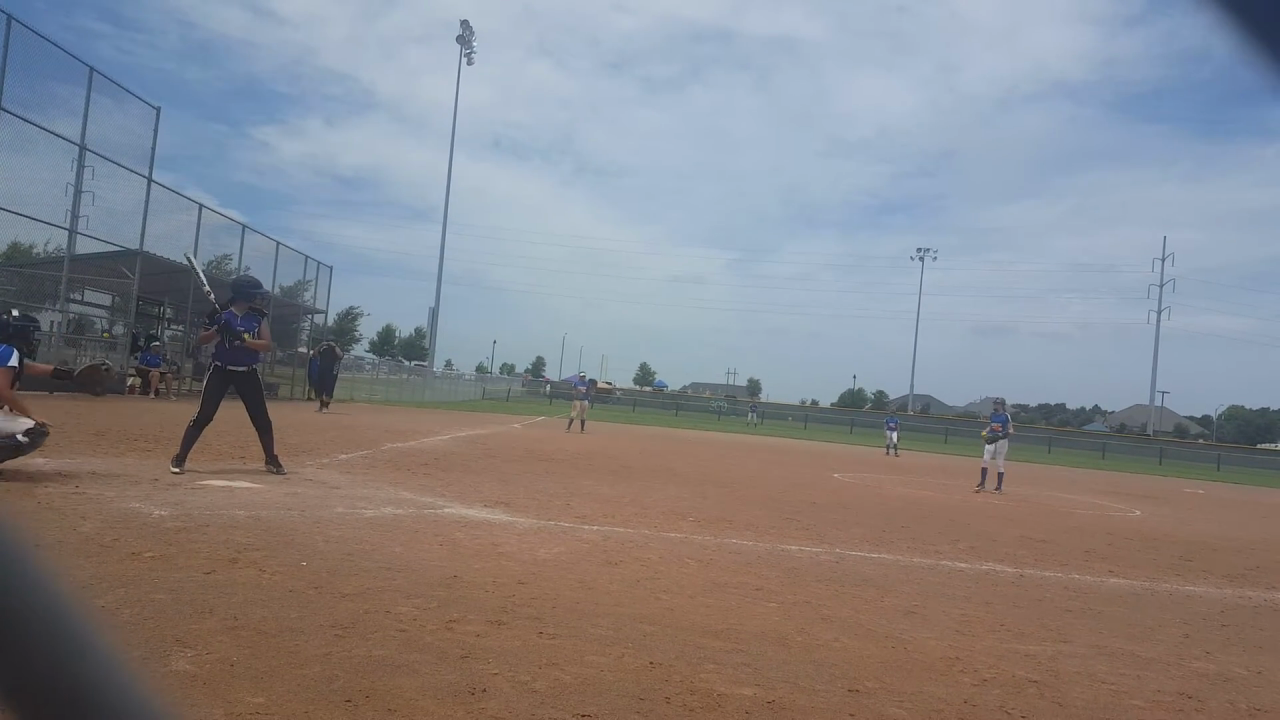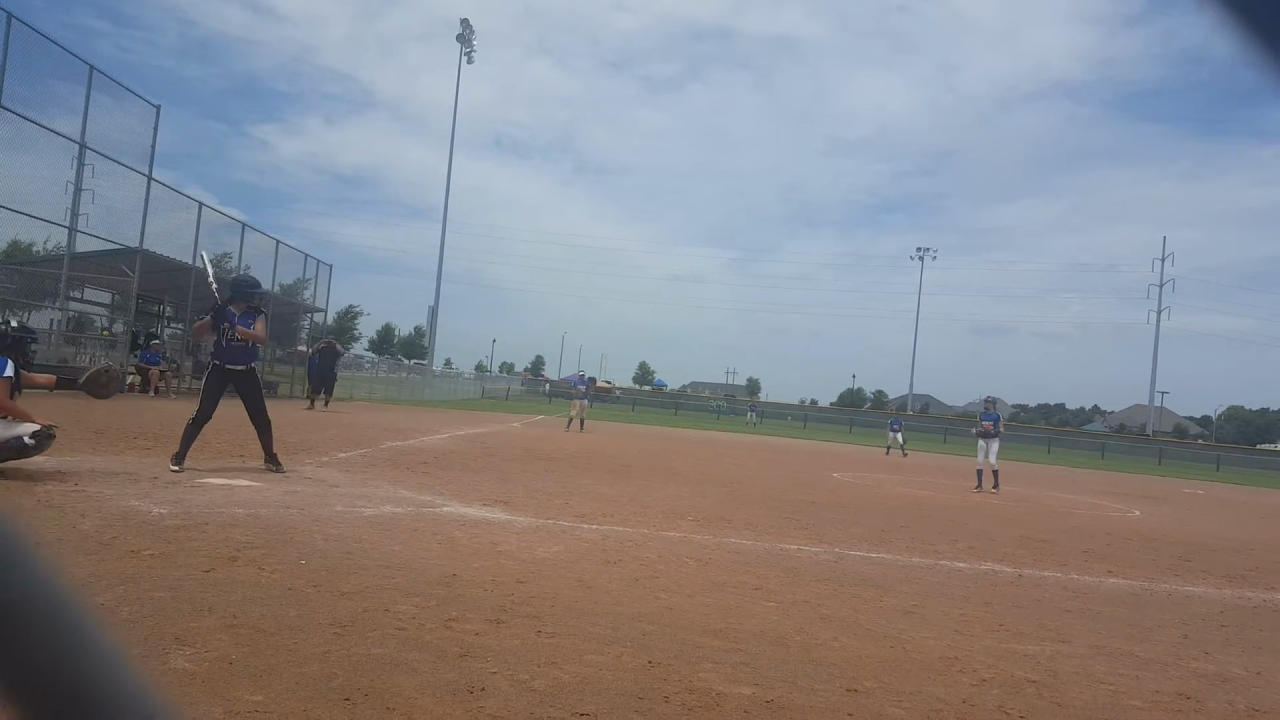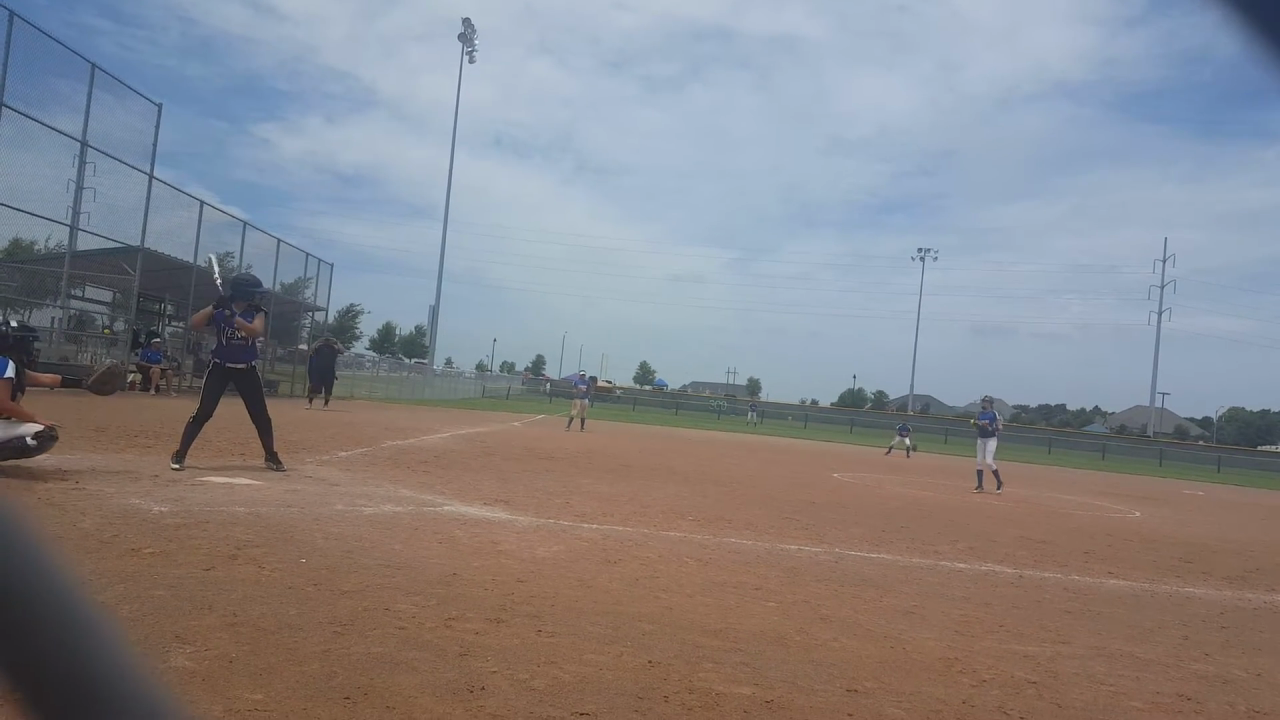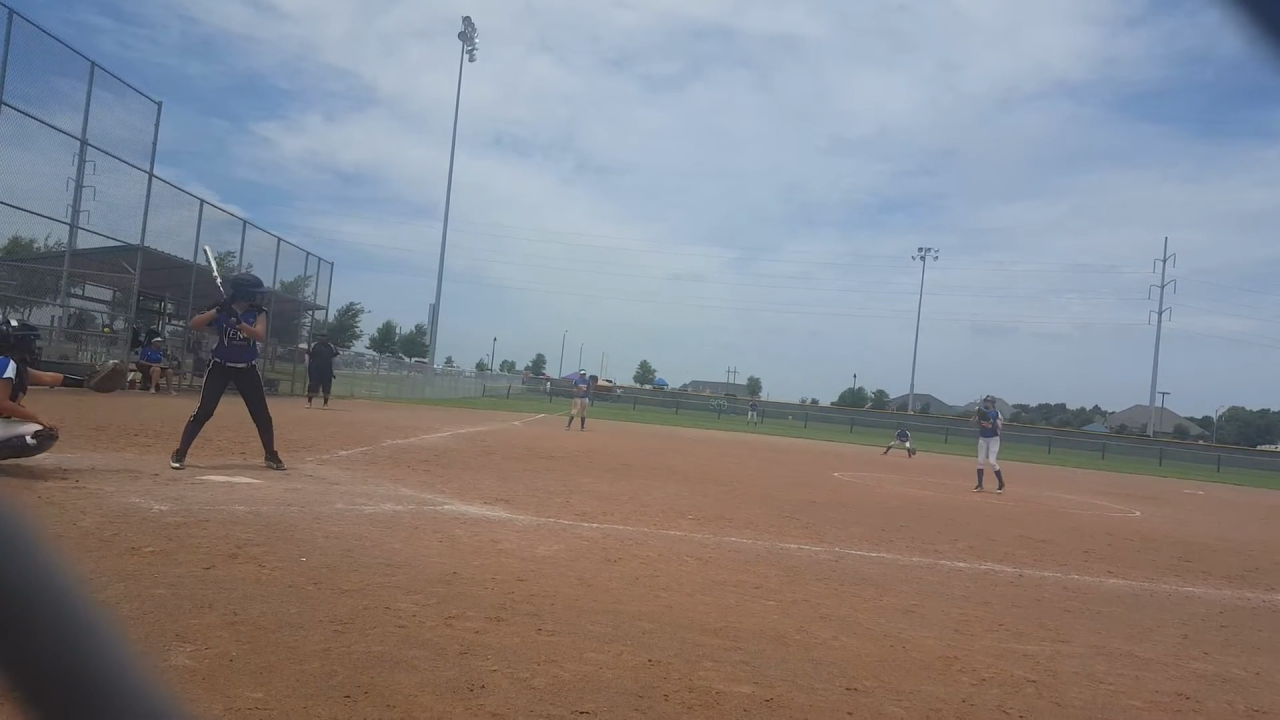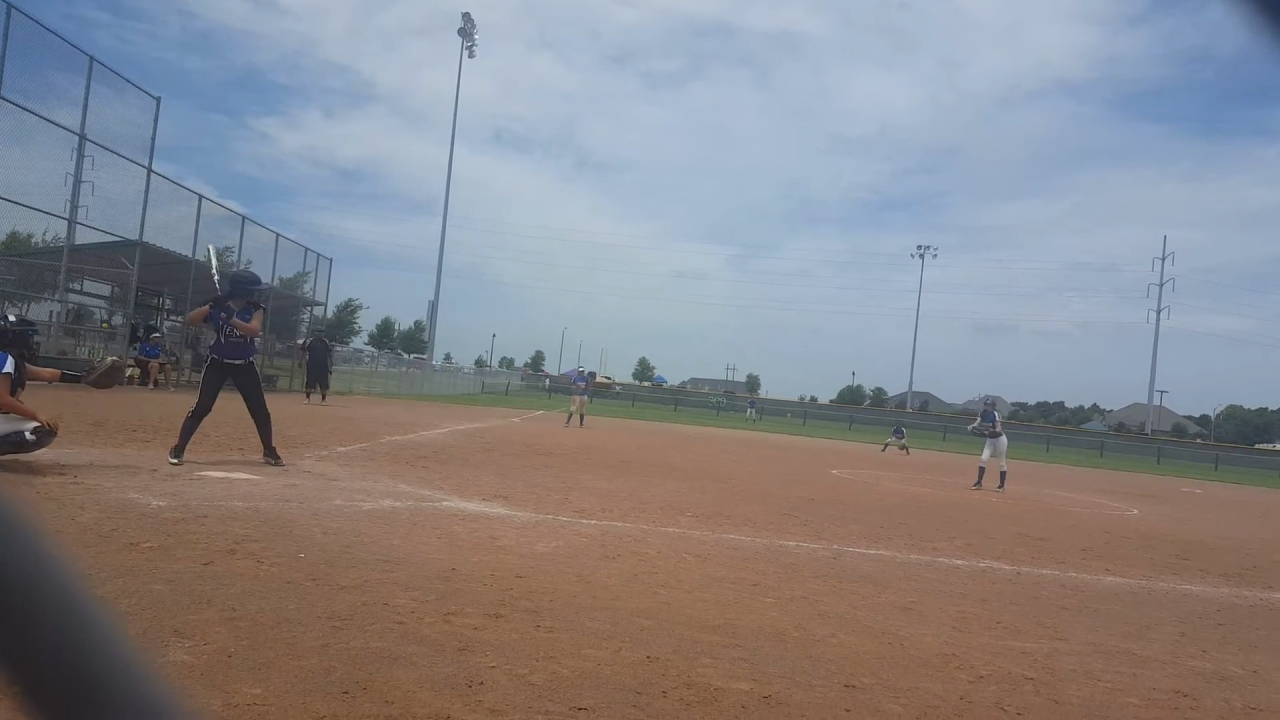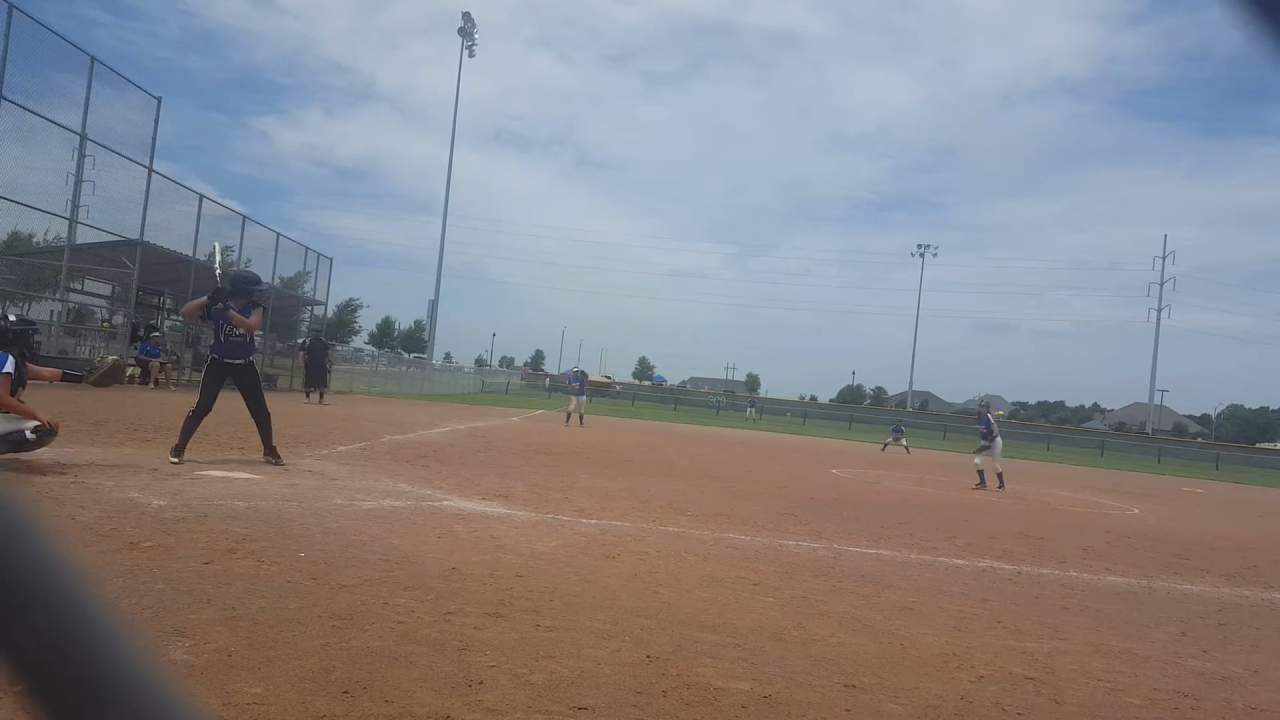
dt=0.3s
person 1, frame 1
left shoulder: (259, 316)
right shoulder: (220, 313)
left elbow: (267, 344)
right elbow: (201, 340)
left wrist: (241, 339)
right wrist: (217, 329)
left hip: (248, 373)
right hip: (220, 370)
left knee: (262, 418)
right knee: (204, 415)
left ankle: (271, 460)
right ankle: (179, 458)
person 1, frame 2
left shoulder: (257, 314)
right shoulder: (220, 310)
left elbow: (261, 338)
right elbow: (196, 334)
left wrist: (232, 325)
right wrist: (211, 317)
left hip: (246, 371)
right hip: (219, 369)
left knee: (261, 417)
right knee: (202, 414)
left ankle: (270, 458)
right ankle: (179, 456)
person 1, frame 3
left shoulder: (257, 312)
right shoulder: (219, 310)
left elbow: (257, 332)
right elbow: (194, 324)
left wrist: (232, 315)
right wrist: (214, 306)
left hip: (247, 370)
right hip: (219, 367)
left knee: (261, 415)
right knee: (203, 412)
left ankle: (271, 456)
right ankle: (180, 455)
person 1, frame 4
left shoulder: (258, 312)
right shoulder: (221, 309)
left elbow: (260, 336)
right elbow: (194, 325)
left wrist: (237, 321)
right wrist: (217, 311)
left hip: (247, 369)
right hip: (220, 367)
left knee: (262, 414)
right knee: (204, 411)
left ankle: (271, 455)
right ankle: (180, 453)
person 1, frame 5
left shoulder: (255, 309)
right shoulder: (218, 306)
left elbow: (254, 331)
right elbow: (190, 321)
left wrist: (229, 317)
right wrist: (211, 306)
left hip: (245, 365)
right hip: (217, 363)
left knee: (260, 410)
right knee: (201, 407)
left ankle: (269, 451)
right ankle: (178, 449)
person 1, frame 6
left shoulder: (255, 307)
right shoulder: (216, 304)
left elbow: (252, 326)
right elbow: (185, 313)
left wrist: (226, 309)
right wrist: (209, 298)
left hip: (245, 364)
right hip: (218, 362)
left knee: (260, 410)
right knee: (202, 406)
left ankle: (269, 451)
right ankle: (178, 448)
